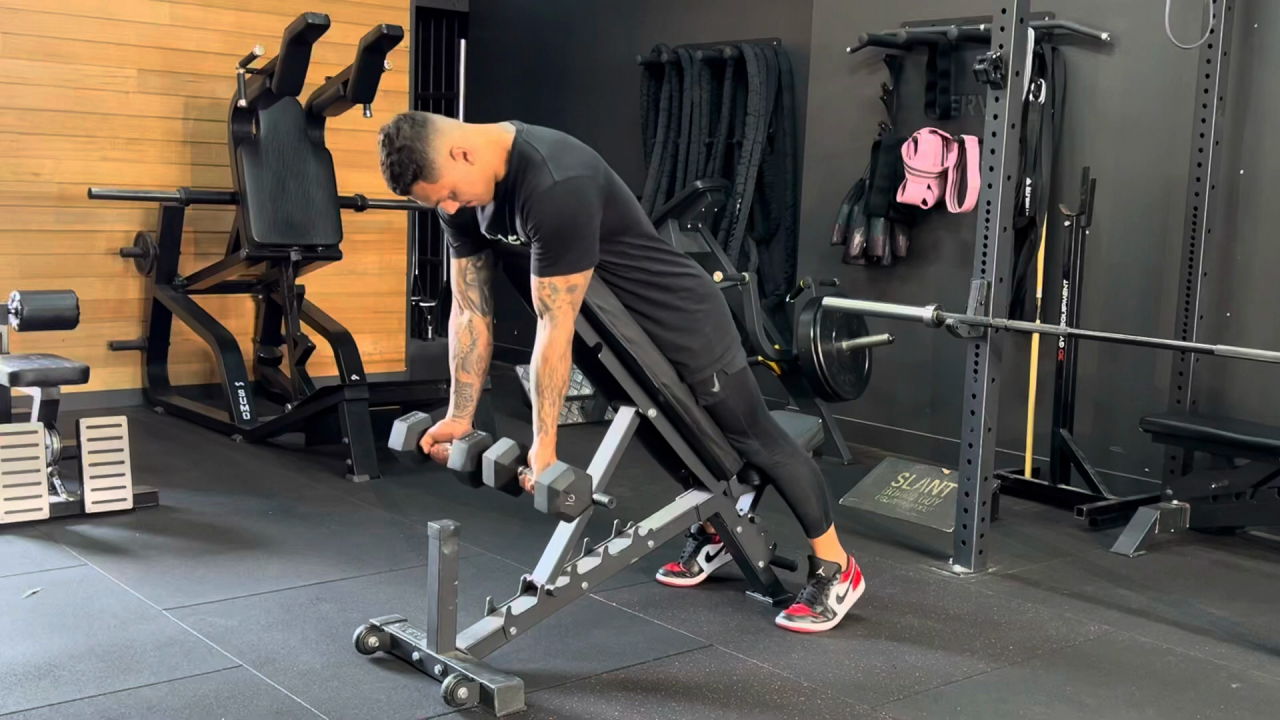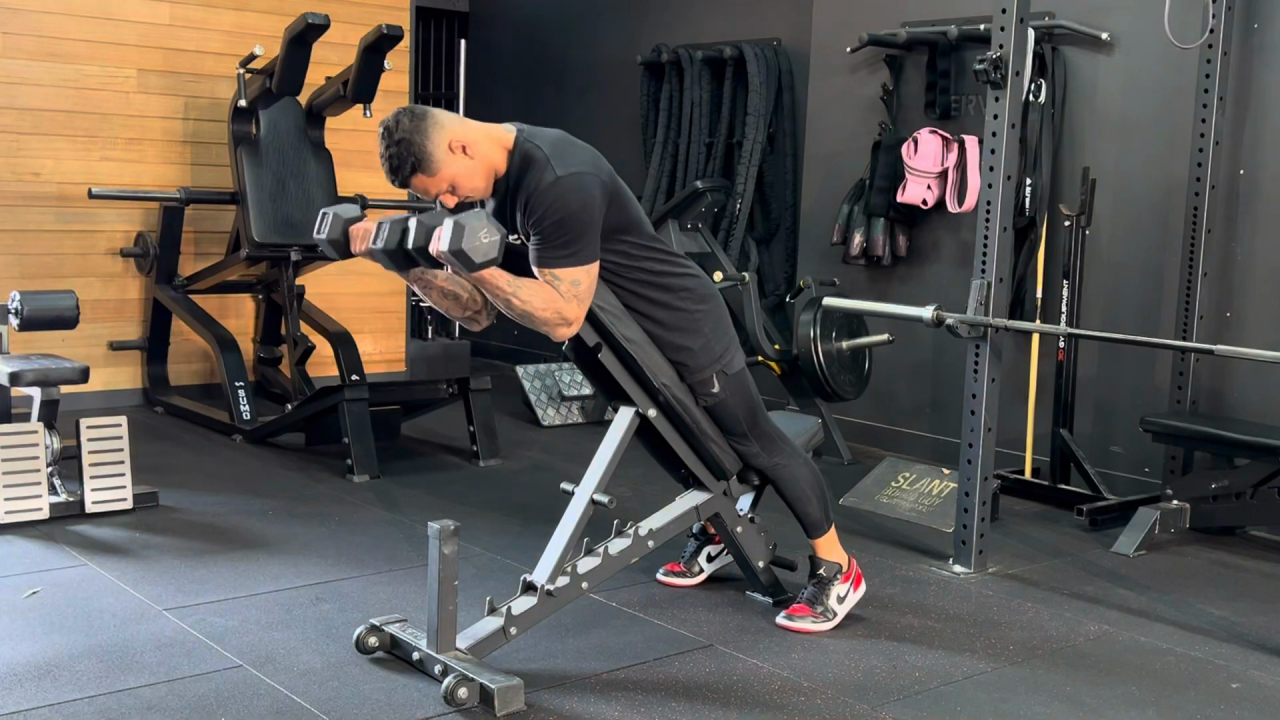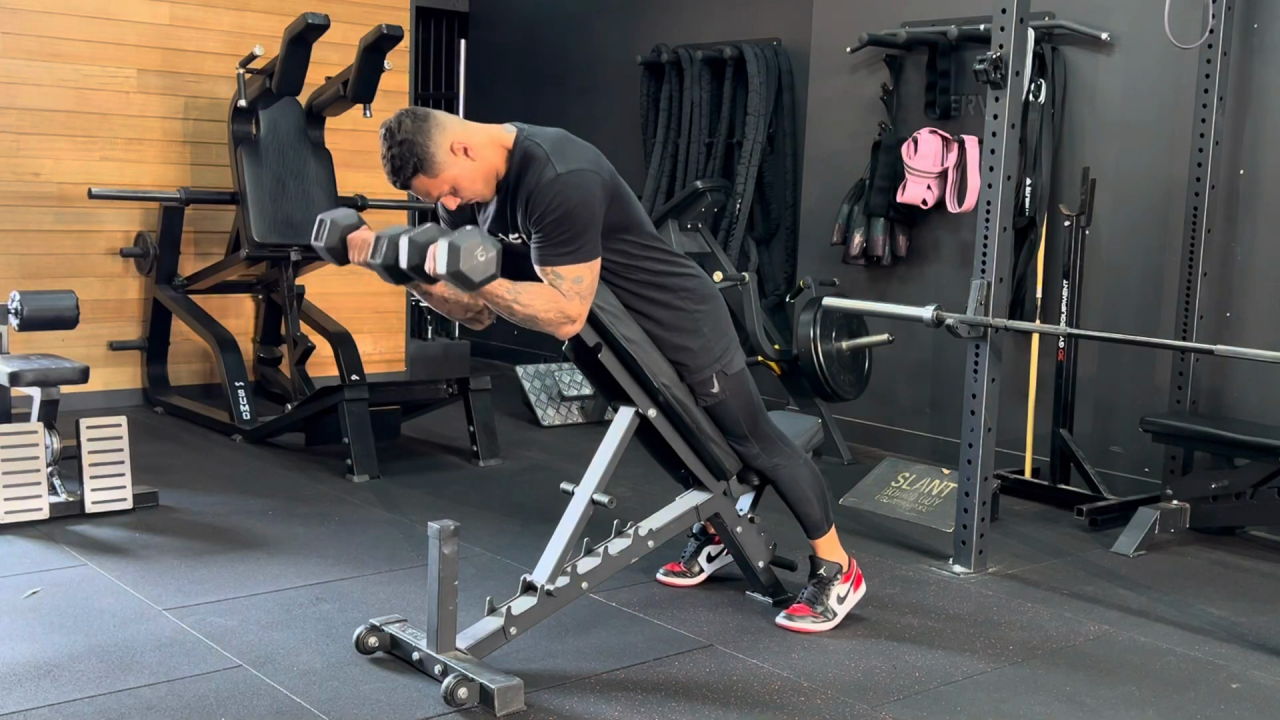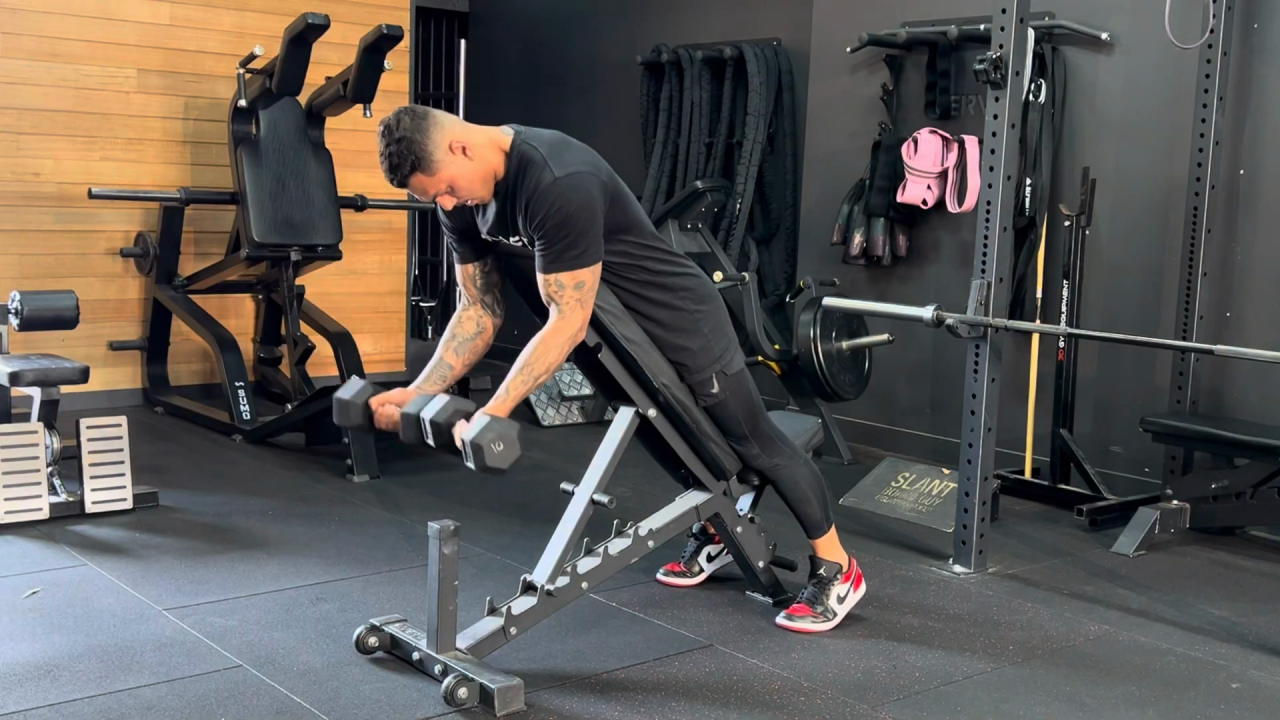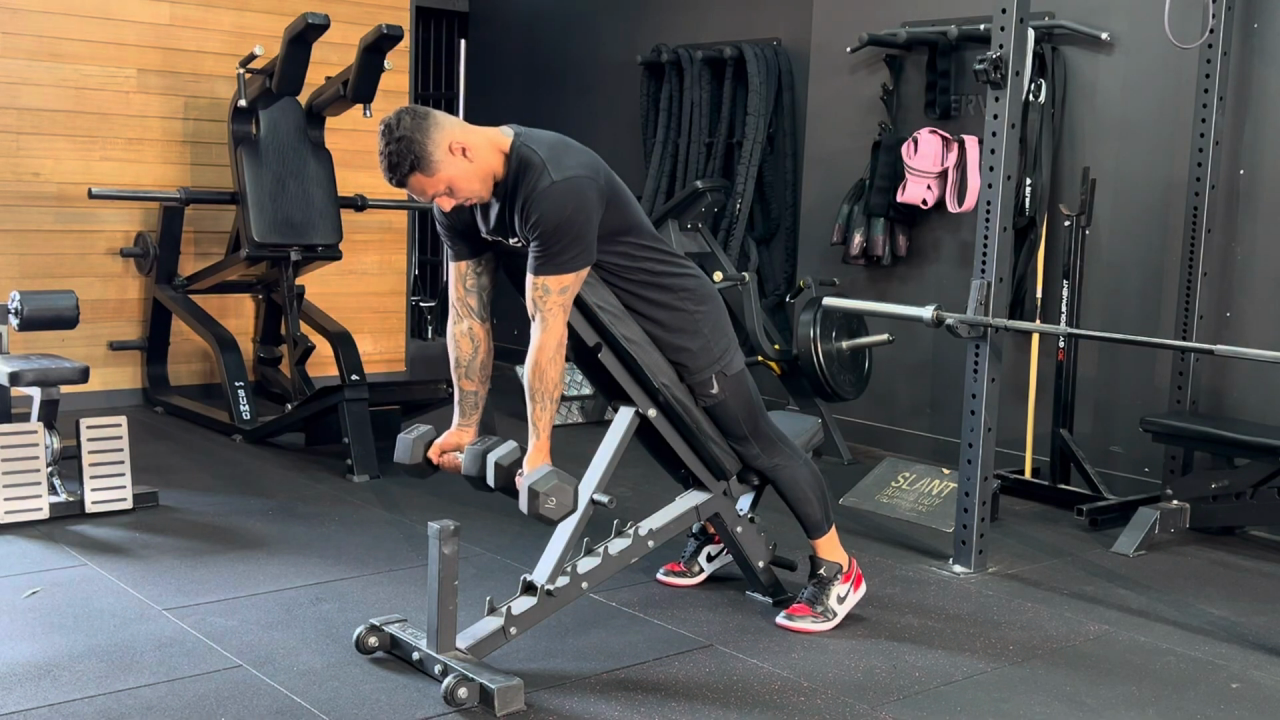
dt=1s
person 1, frame 1
left shoulder: (556, 187)
right shoulder: (464, 186)
left elbow: (556, 326)
right elbow: (472, 308)
left wrist: (545, 443)
right wrist: (460, 416)
left hip: (680, 316)
left knee: (753, 438)
left ankle: (835, 569)
right ankle: (715, 533)
person 1, frame 2
left shoulder: (558, 182)
right shoulder: (472, 182)
left elbow: (564, 315)
right elbow: (478, 310)
left wrist: (474, 265)
left hip: (679, 319)
left knee: (754, 441)
left ankle: (836, 569)
right ankle: (716, 534)
person 1, frame 3
left shoulder: (559, 179)
right shoulder: (465, 193)
left elbow: (565, 314)
right elbow: (480, 309)
left hip: (678, 319)
left knee: (755, 442)
left ankle: (836, 569)
right ankle: (717, 534)
person 1, frame 4
left shoulder: (559, 184)
right shoulder: (462, 198)
left elbow: (569, 322)
right elbow: (480, 309)
left wrist: (495, 411)
right wrist: (419, 391)
left hip: (678, 317)
left knee: (753, 441)
left ankle: (837, 568)
right ankle: (716, 533)
person 1, frame 5
left shoulder: (556, 187)
right shoulder: (459, 197)
left elbow: (548, 328)
right elbow: (468, 313)
left wrist: (538, 449)
right wrist: (465, 426)
left hip: (677, 315)
left knee: (754, 442)
left ankle: (837, 569)
right ankle: (715, 533)
